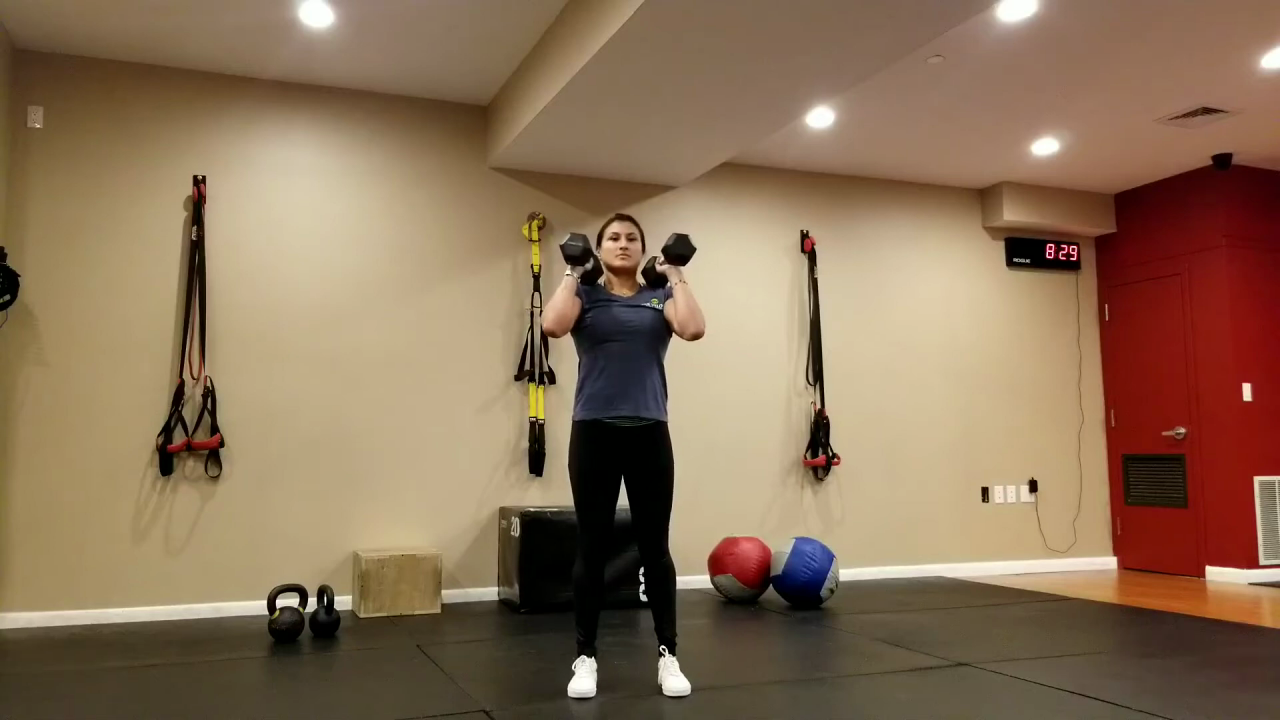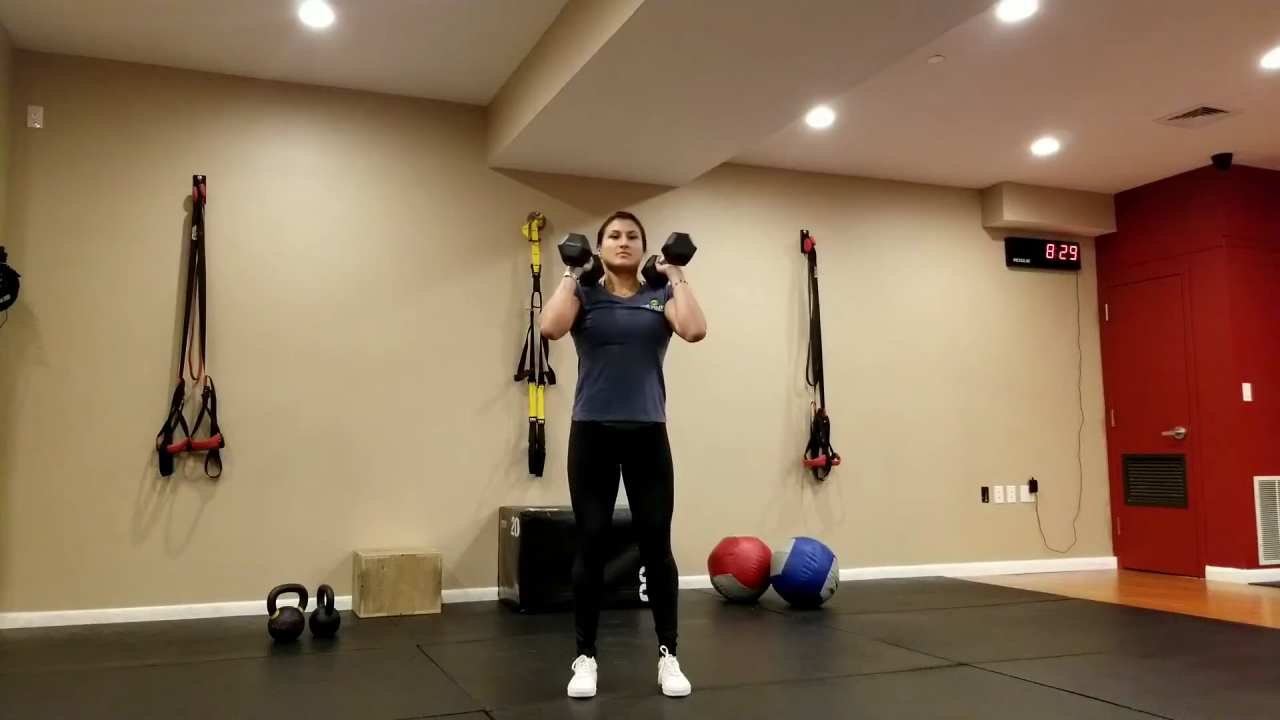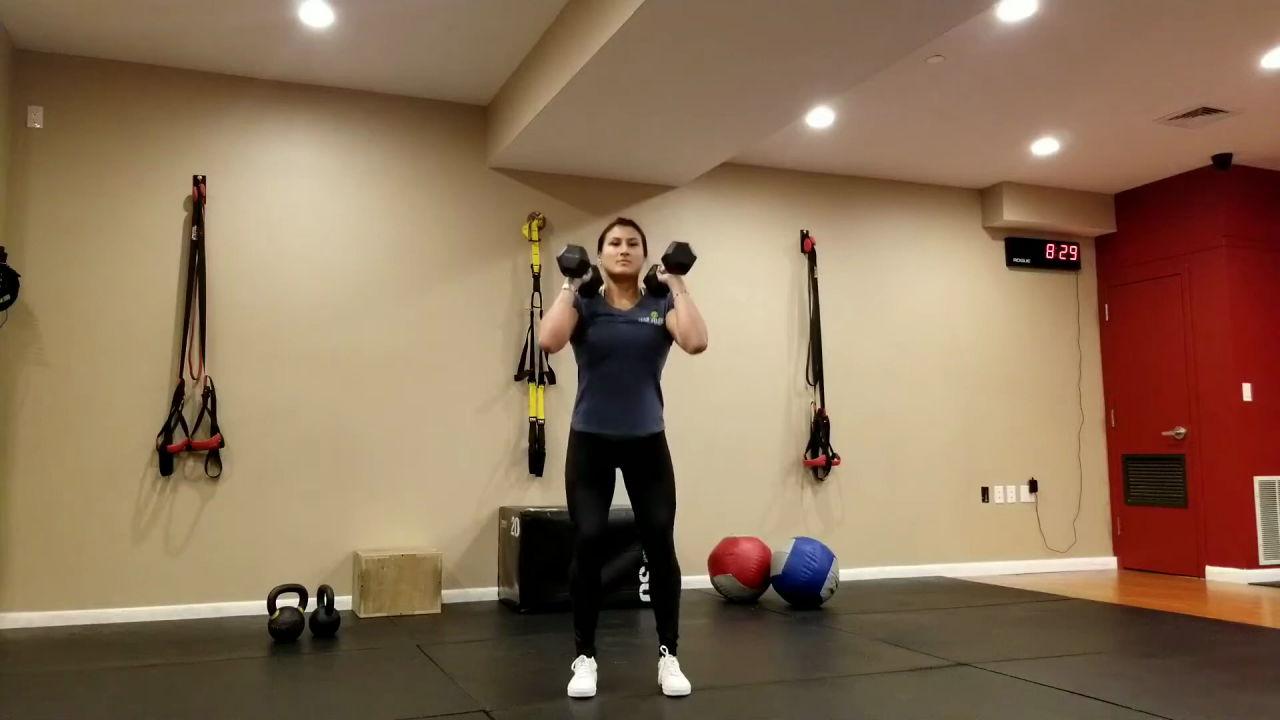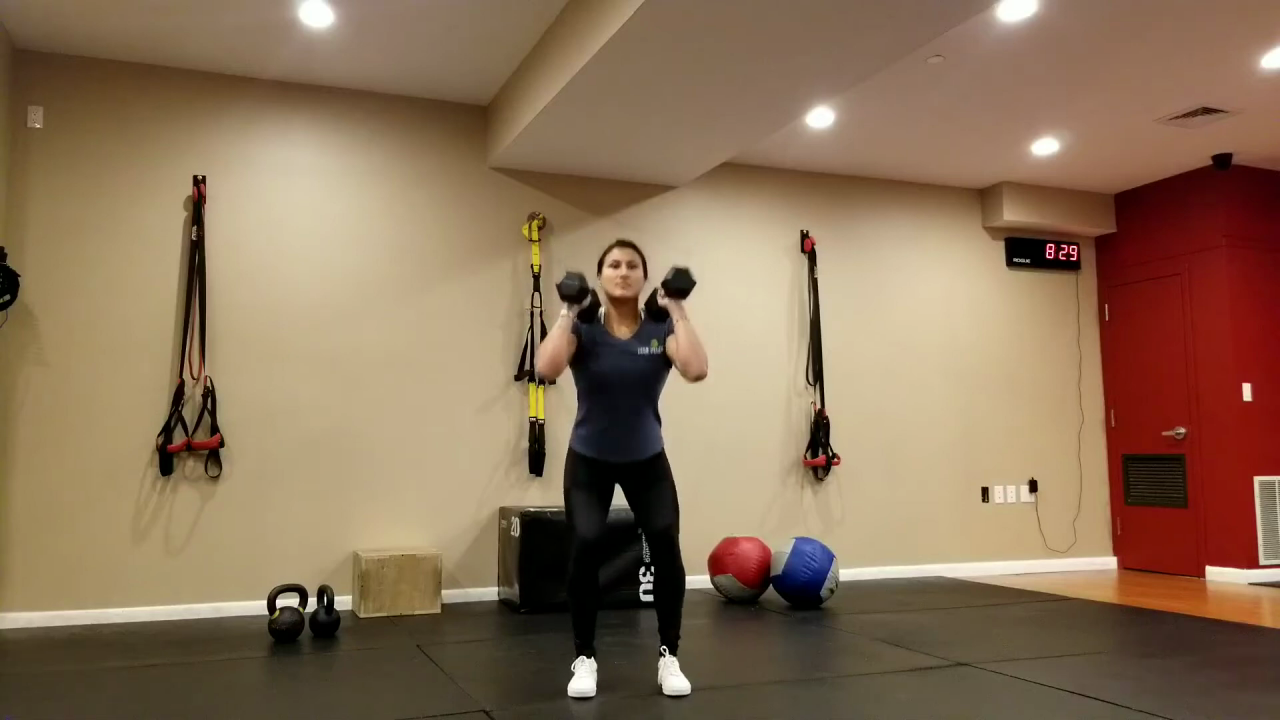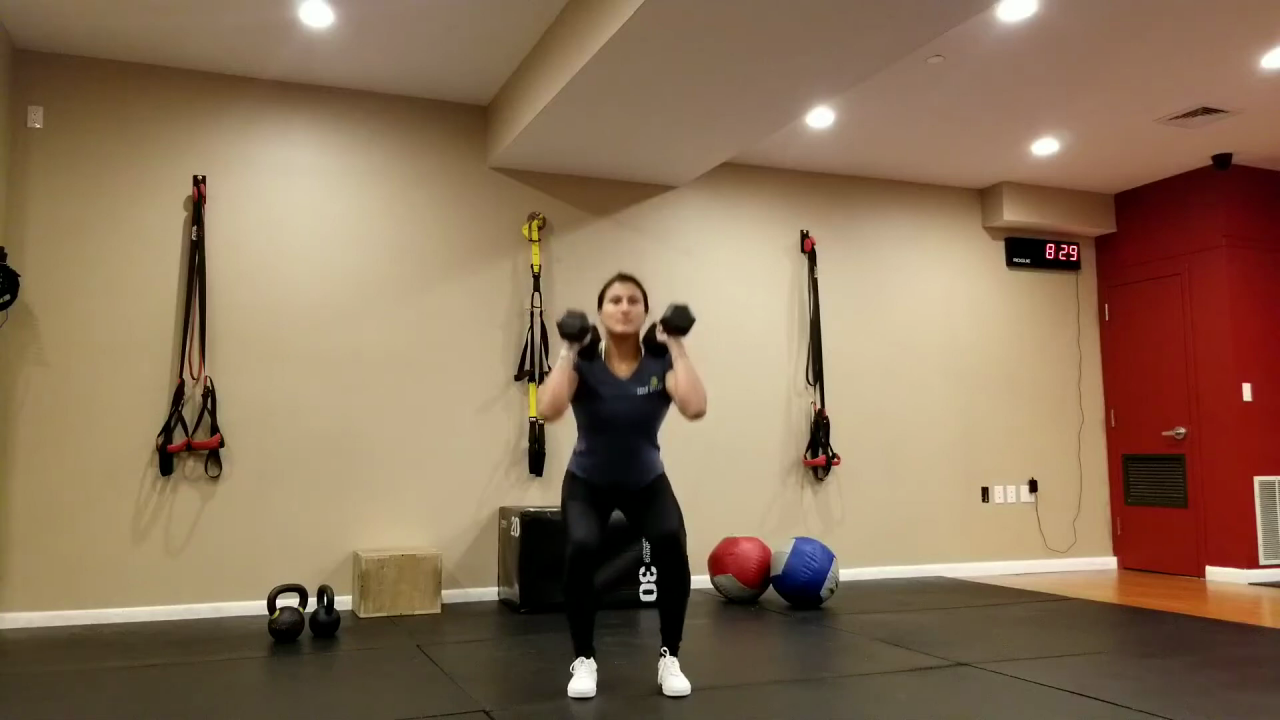
dt=0.1s
person 1, frame 1
left shoulder: (660, 297)
right shoulder: (586, 295)
left elbow: (693, 328)
right elbow: (552, 325)
left wrist: (676, 275)
right wrist: (572, 273)
left hip: (648, 432)
right hip: (593, 432)
left knee: (654, 546)
right knee: (592, 546)
left ankle: (667, 657)
right ankle: (585, 658)
person 1, frame 2
left shoulder: (661, 296)
right shoulder: (585, 295)
left elbow: (695, 329)
right elbow: (550, 327)
left wrist: (677, 276)
right wrist: (570, 274)
left hip: (647, 434)
right hip: (592, 433)
left knee: (655, 544)
right knee: (593, 544)
left ankle: (668, 655)
right ankle: (585, 658)
person 1, frame 3
left shoulder: (661, 305)
right shoulder: (584, 305)
left elbow: (696, 342)
right elbow: (549, 341)
left wrist: (678, 285)
right wrist: (570, 286)
left hip: (646, 441)
right hip: (591, 440)
left knee: (659, 542)
right knee: (588, 542)
left ankle: (668, 655)
right ankle: (584, 658)
person 1, frame 4
left shoulder: (661, 329)
right shoulder: (583, 328)
left elbow: (697, 369)
right elbow: (546, 369)
left wrist: (677, 311)
right wrist: (568, 311)
left hip: (646, 460)
right hip: (589, 461)
left knee: (665, 545)
right knee: (585, 544)
left ankle: (668, 656)
right ankle: (584, 658)
person 1, frame 5
left shoulder: (662, 362)
right shoulder: (583, 362)
left elbow: (695, 407)
right elbow: (549, 410)
left wrist: (676, 347)
right wrist: (568, 350)
left hip: (646, 483)
right hip: (588, 483)
left knee: (672, 546)
right knee: (581, 551)
left ankle: (669, 657)
right ankle: (584, 660)
